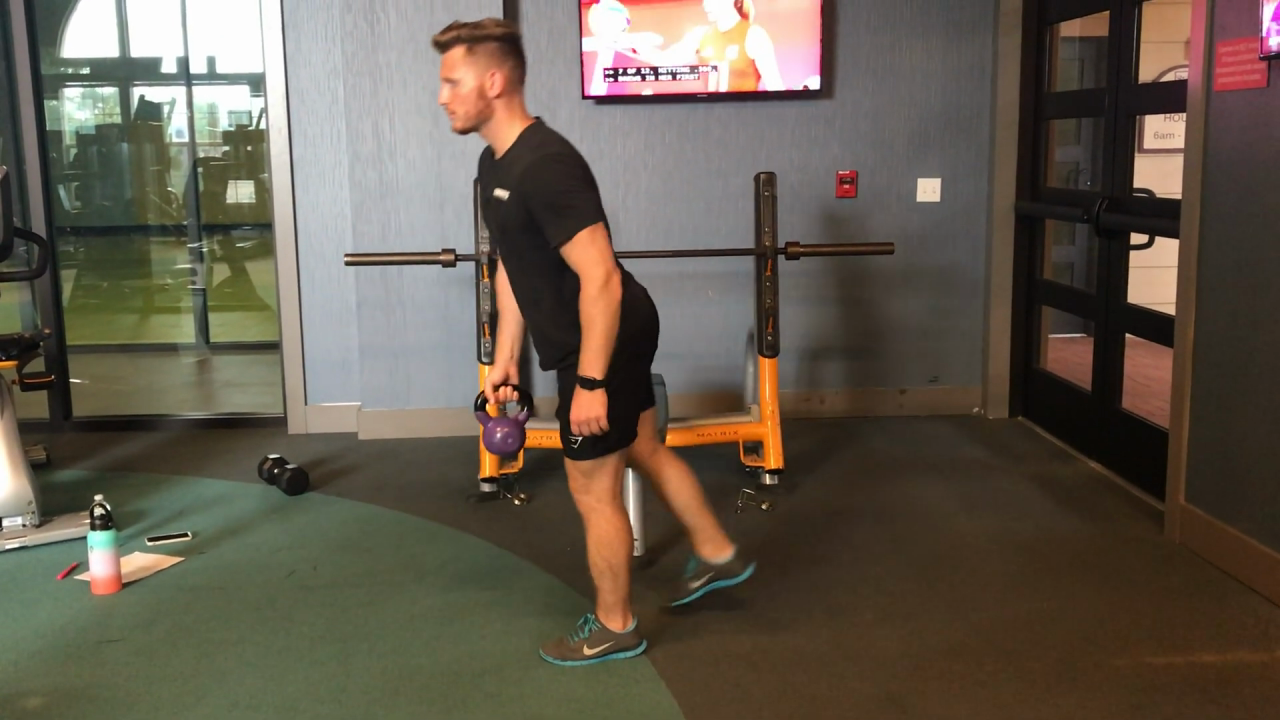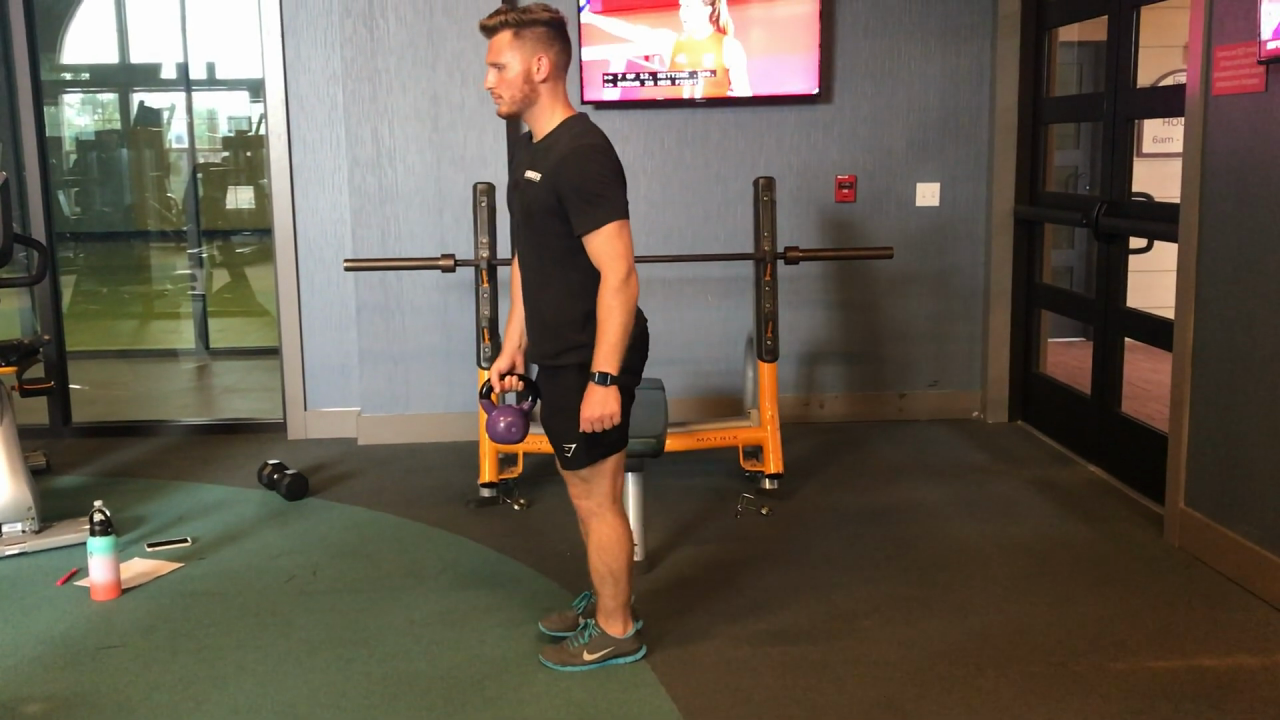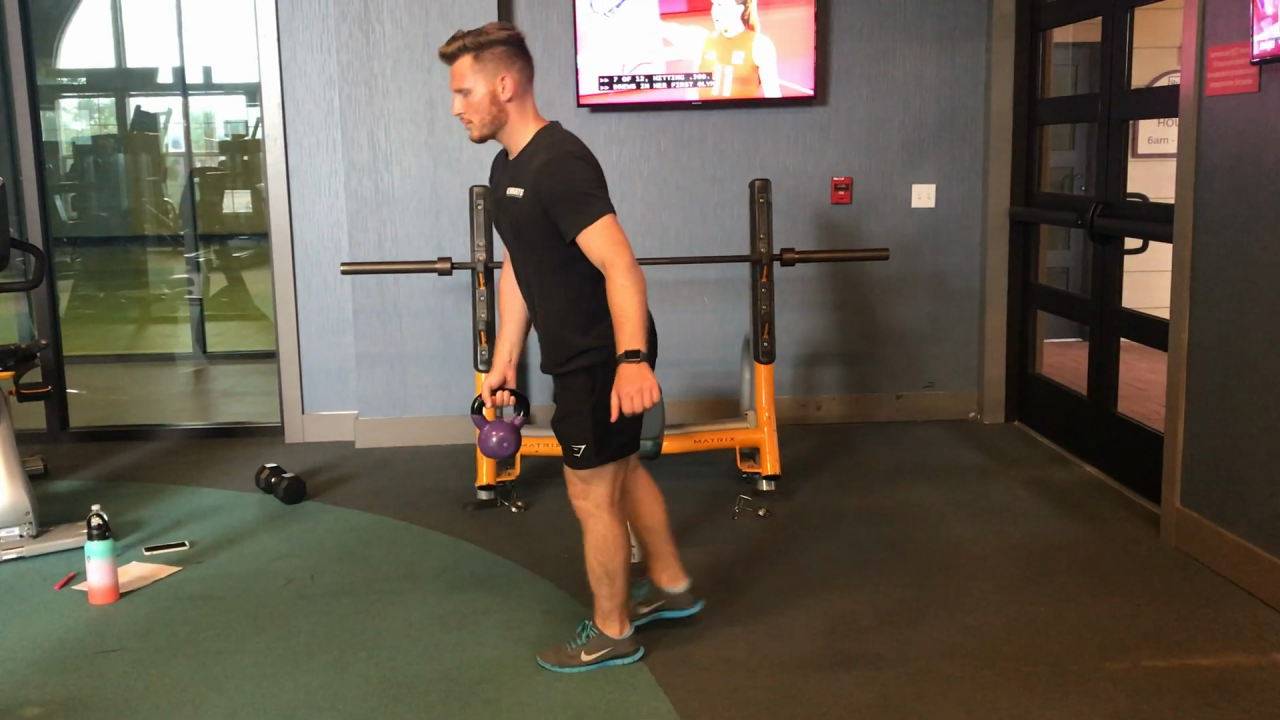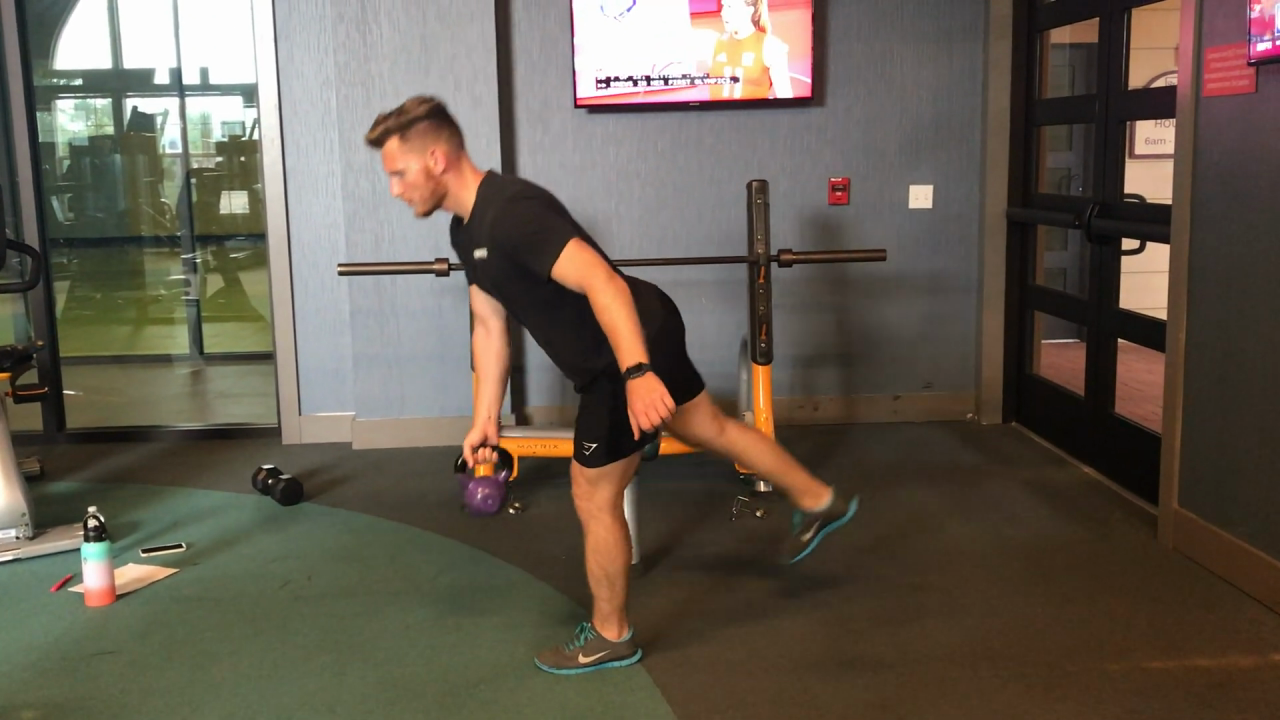
dt=0.5s
person 1, frame 1
left shoulder: (545, 166)
right shoulder: (496, 162)
left elbow: (600, 279)
right elbow: (512, 268)
left wrist: (591, 383)
right wrist: (505, 359)
left hip: (602, 345)
right hip: (590, 342)
left knee: (593, 490)
right knee: (644, 450)
left ankle: (614, 628)
right ankle: (717, 555)
person 1, frame 2
left shoulder: (582, 155)
right shoulder: (531, 149)
left elbow: (619, 275)
left wrist: (605, 379)
right wrist: (514, 345)
left hip: (589, 359)
right hip: (561, 354)
left knee: (594, 496)
right knee: (587, 488)
left ankle: (614, 632)
right ankle: (605, 600)
person 1, frame 3
left shoulder: (558, 165)
right shoulder: (507, 167)
left elbow: (621, 267)
right elbow: (516, 270)
left wrist: (632, 359)
right wrist: (503, 363)
left hip: (601, 358)
right hip: (584, 352)
left knee: (592, 496)
right knee: (621, 472)
left ankle: (611, 634)
right ankle: (670, 583)
person 1, frame 4
left shoulder: (512, 212)
right shoulder: (467, 226)
left elbow: (604, 287)
right elbow: (489, 324)
left wrist: (636, 375)
right wrist: (485, 419)
left hip: (627, 355)
right hip: (638, 344)
left knee: (594, 496)
right knee: (708, 428)
left ankle: (610, 636)
right ankle: (819, 501)
